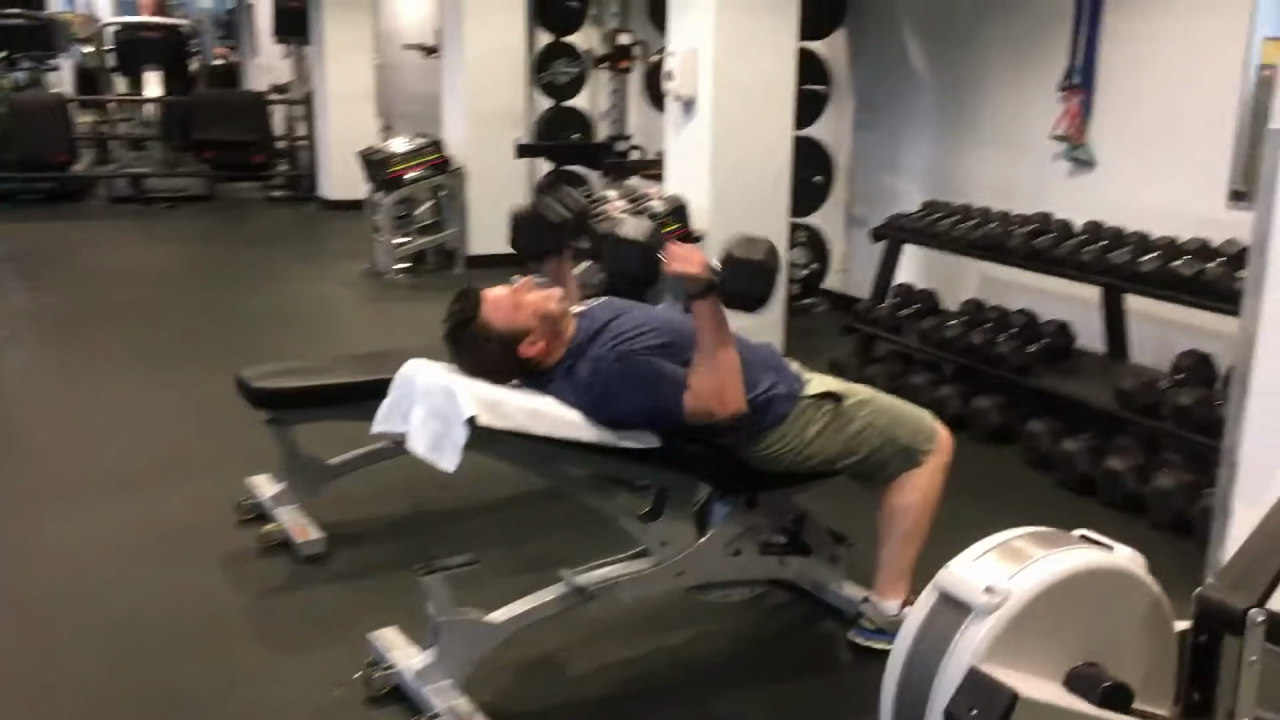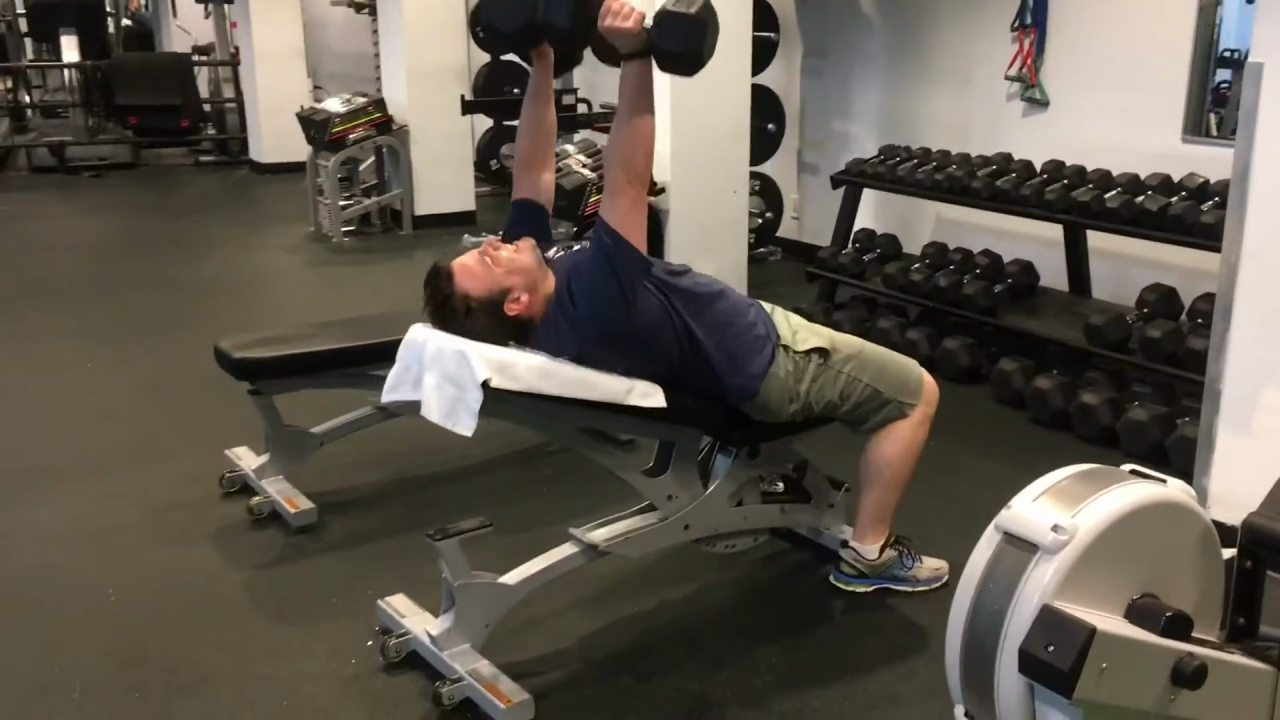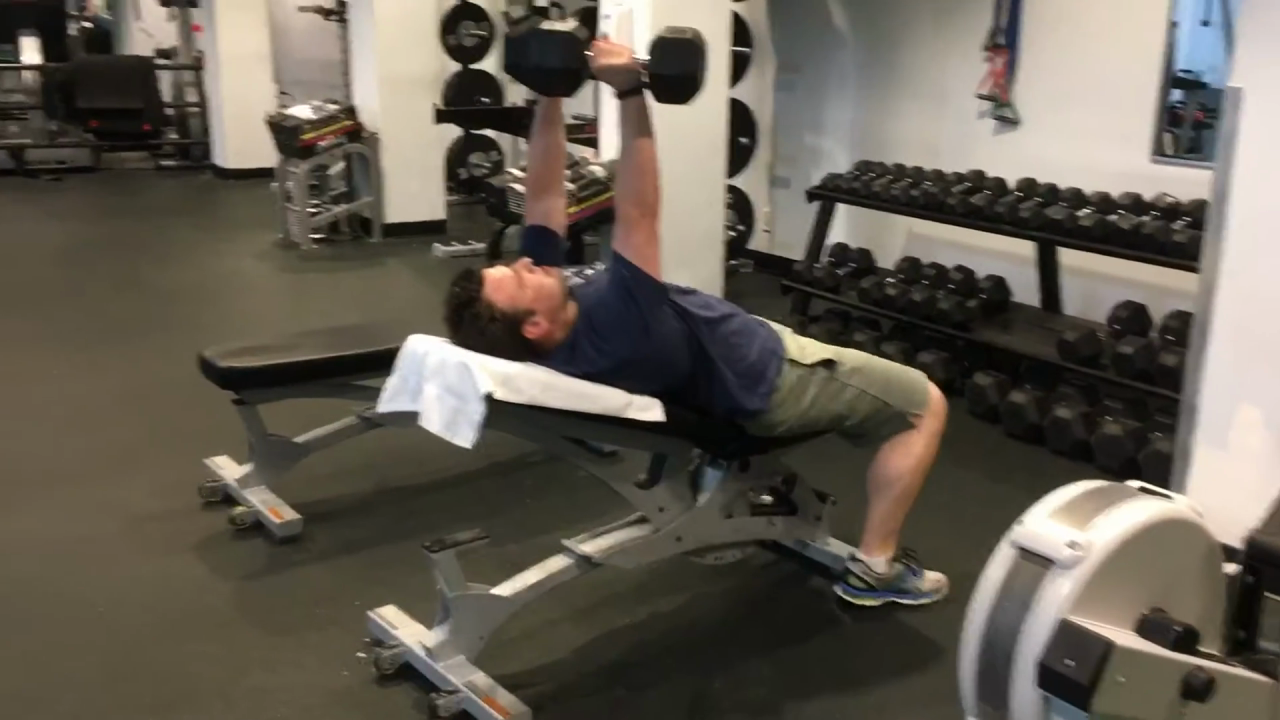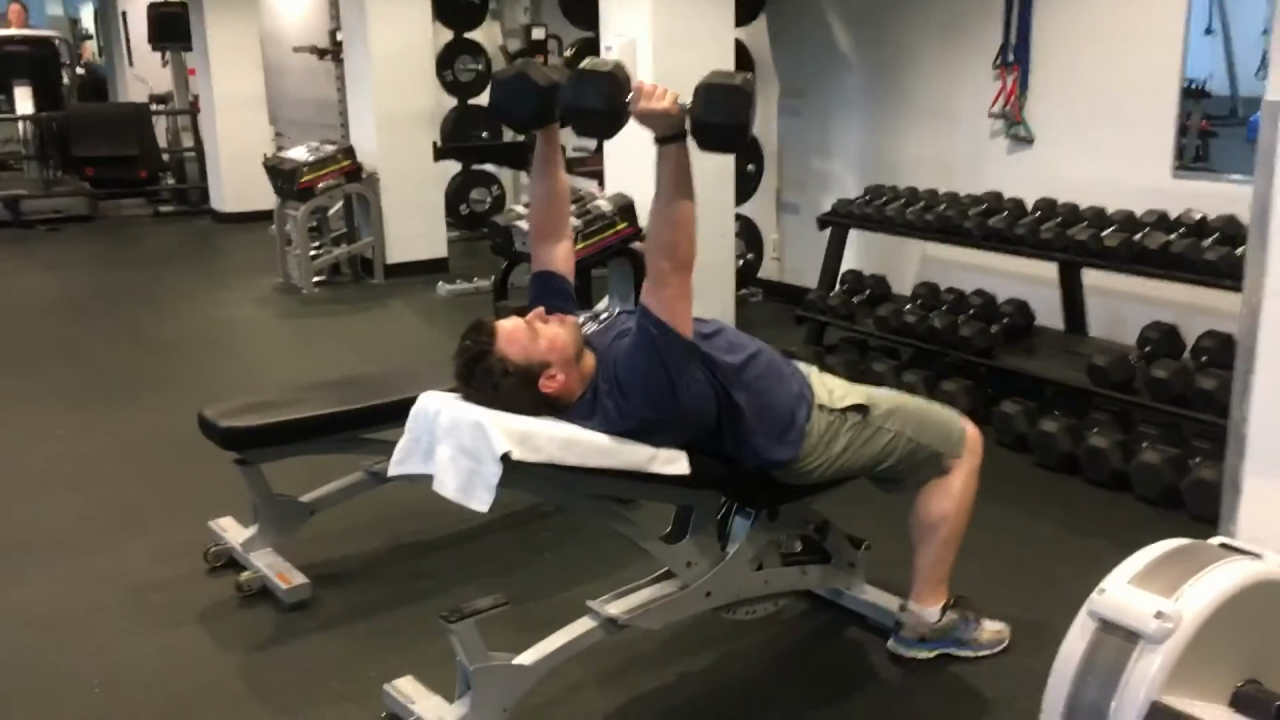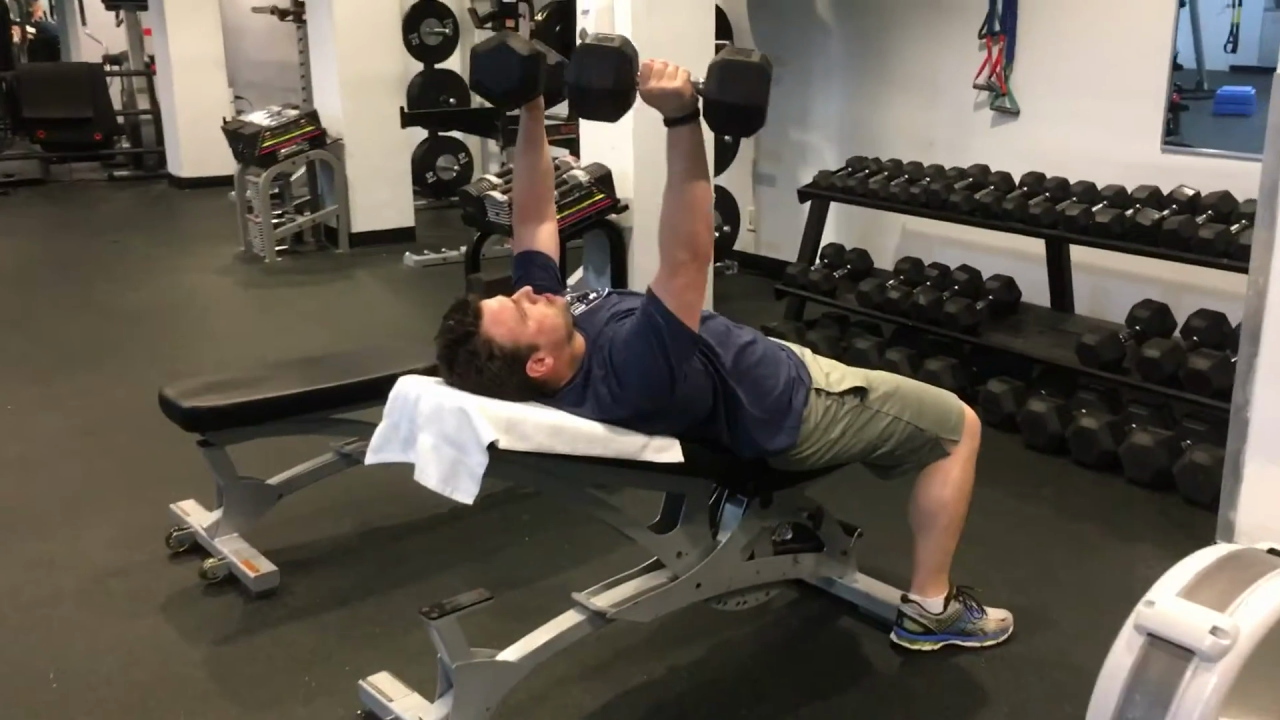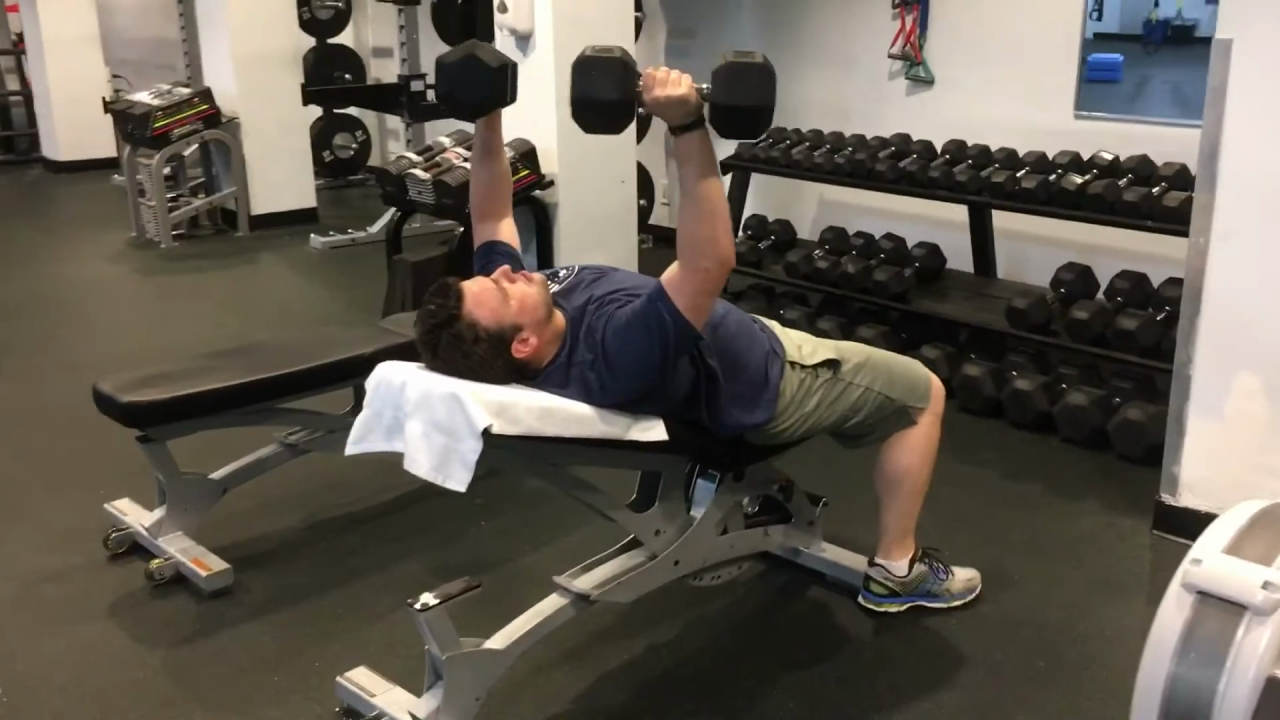
dt=0.7s
person 1, frame 1
left shoulder: (557, 339)
right shoulder: (603, 377)
right elbow: (724, 400)
left wrist: (558, 255)
right wrist: (701, 292)
right hip: (776, 411)
right knee: (930, 442)
right ankle: (885, 613)
person 1, frame 2
left shoulder: (527, 257)
right shoulder: (590, 309)
left elbow: (535, 167)
right elbow: (628, 183)
left wrist: (542, 60)
right wrist: (635, 56)
left hip: (738, 325)
right hip: (764, 365)
right knee: (916, 393)
right ankle: (867, 554)
person 1, frame 3
left shoulder: (535, 294)
right shoulder: (611, 340)
left elbow: (544, 195)
right elbow: (637, 216)
left wrist: (549, 94)
right wrist: (630, 91)
left hip: (743, 347)
right hip: (769, 380)
right knee: (925, 404)
right ankle: (875, 566)
person 1, frame 4
left shoulder: (553, 333)
right shoulder: (630, 393)
left elbow: (550, 239)
right elbow: (670, 270)
left wrist: (547, 136)
right wrist: (670, 138)
right hip: (796, 423)
right knee: (960, 442)
right ankle: (928, 617)
person 1, frame 5
left shoulder: (532, 326)
right shoulder: (625, 378)
left elbow: (533, 221)
right elbow: (688, 259)
left wrist: (530, 110)
right wrist: (681, 118)
right hip: (789, 406)
right knee: (959, 425)
right ankle: (930, 608)
person 1, frame 6
left shoulder: (503, 316)
right shoulder: (611, 356)
left elbow: (490, 218)
right elbow: (710, 263)
left wrist: (488, 117)
right wrist: (687, 125)
right hip: (762, 378)
right knee: (923, 393)
right ankle: (896, 571)
